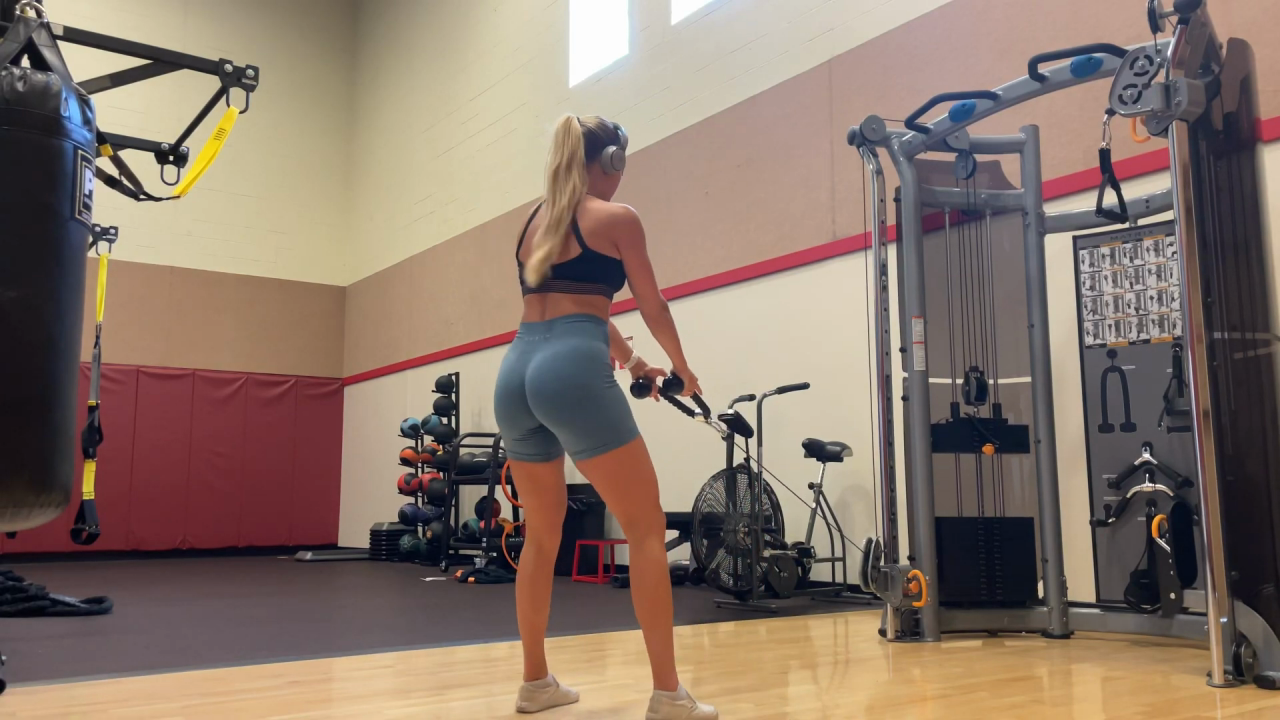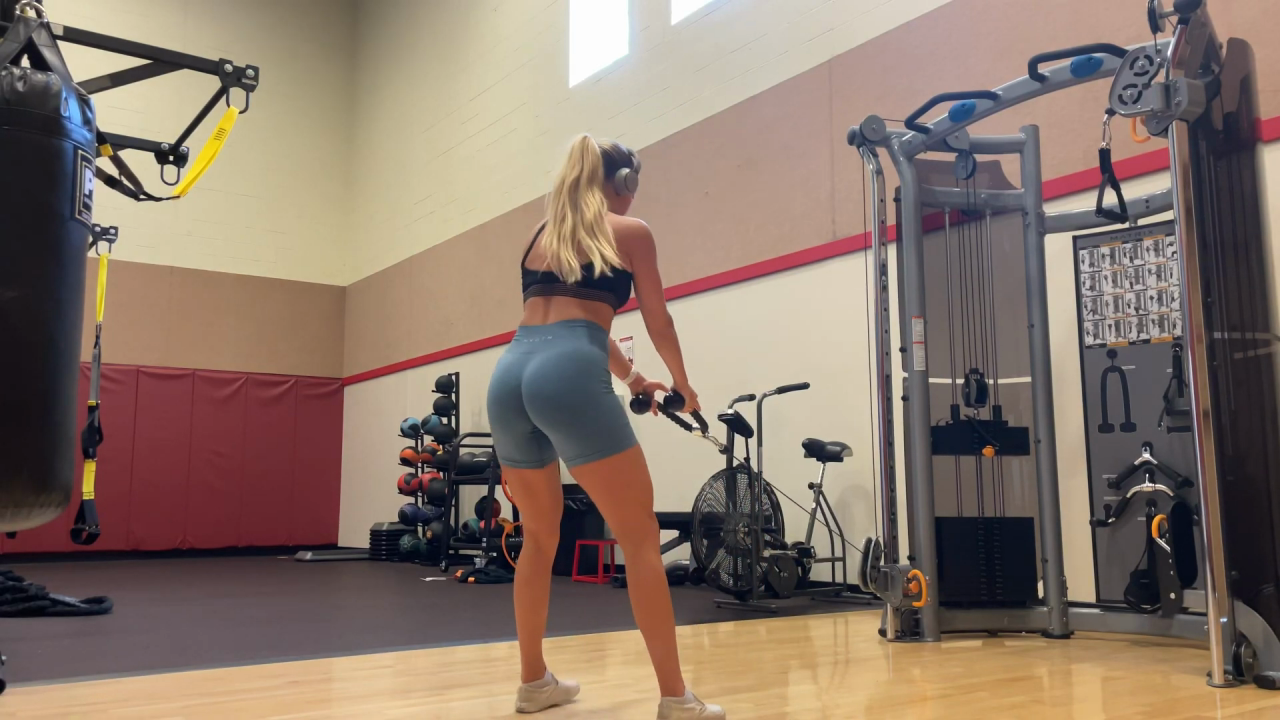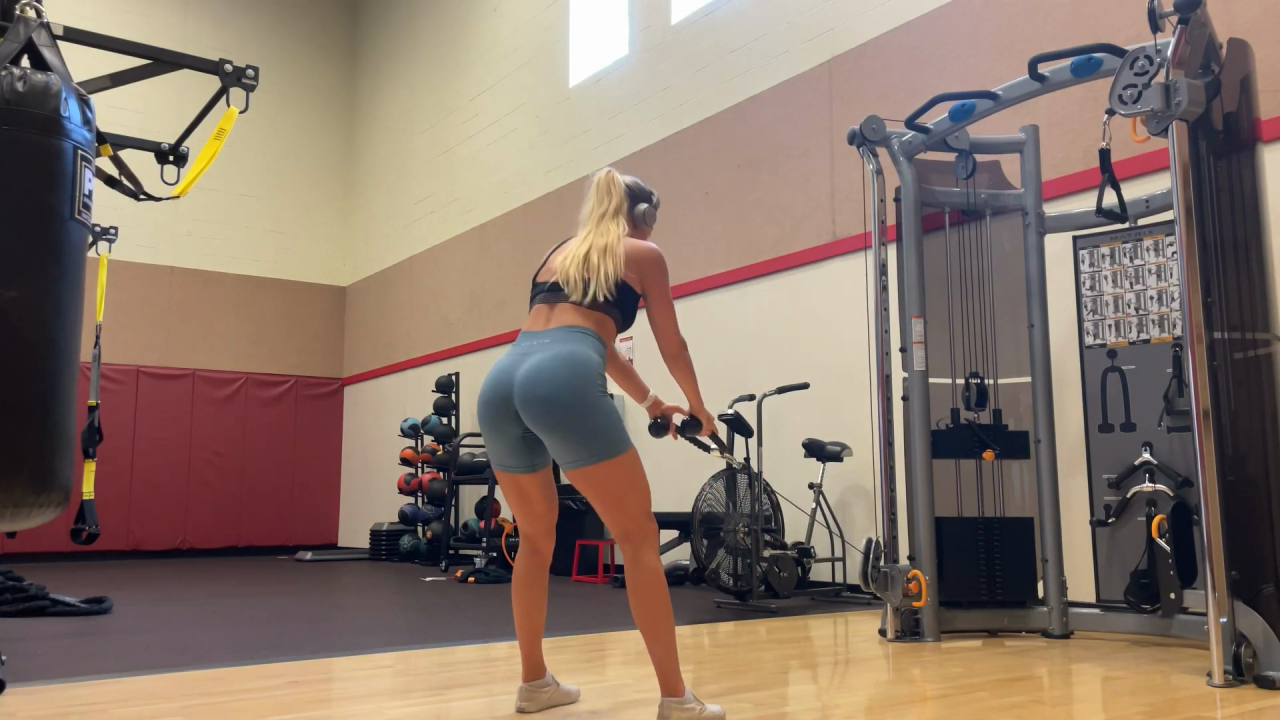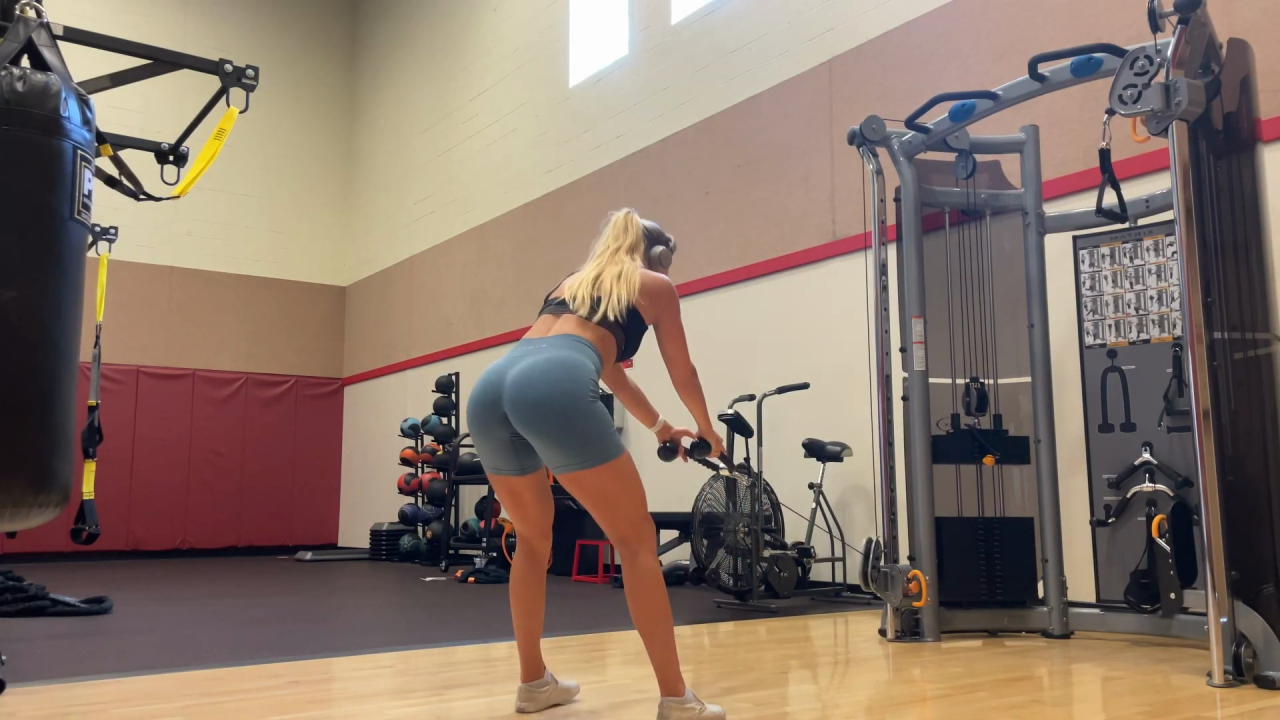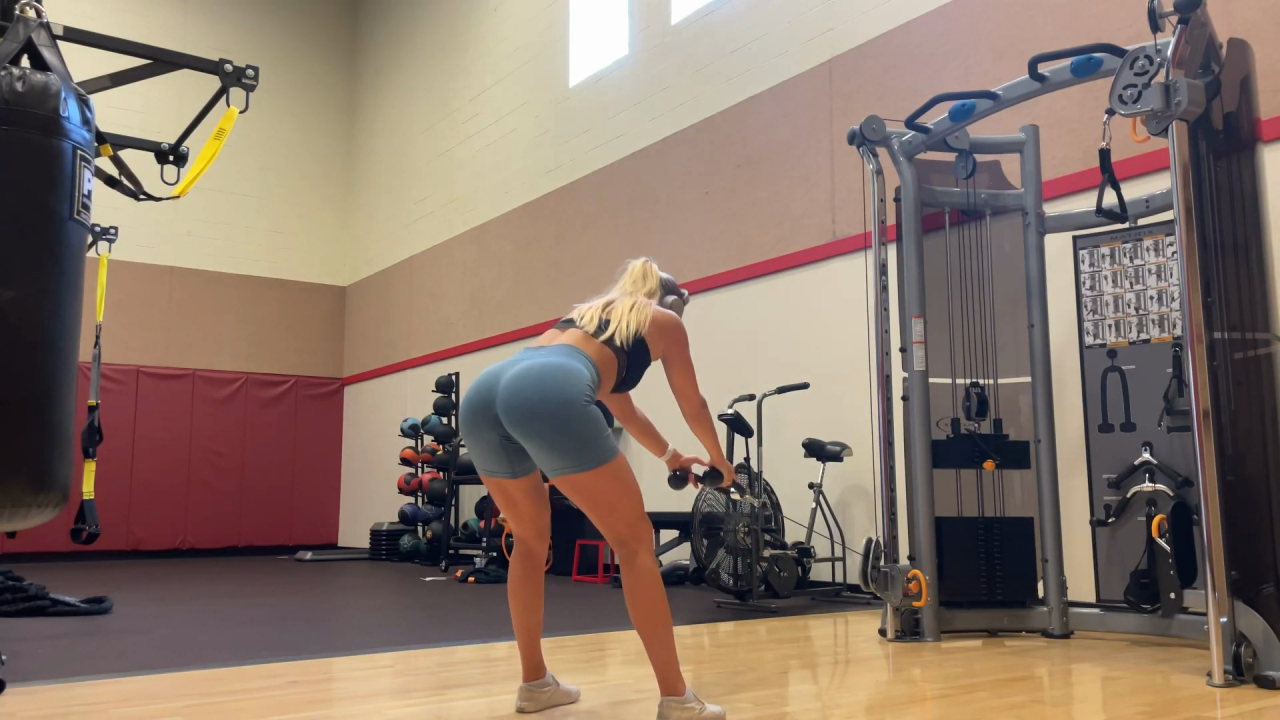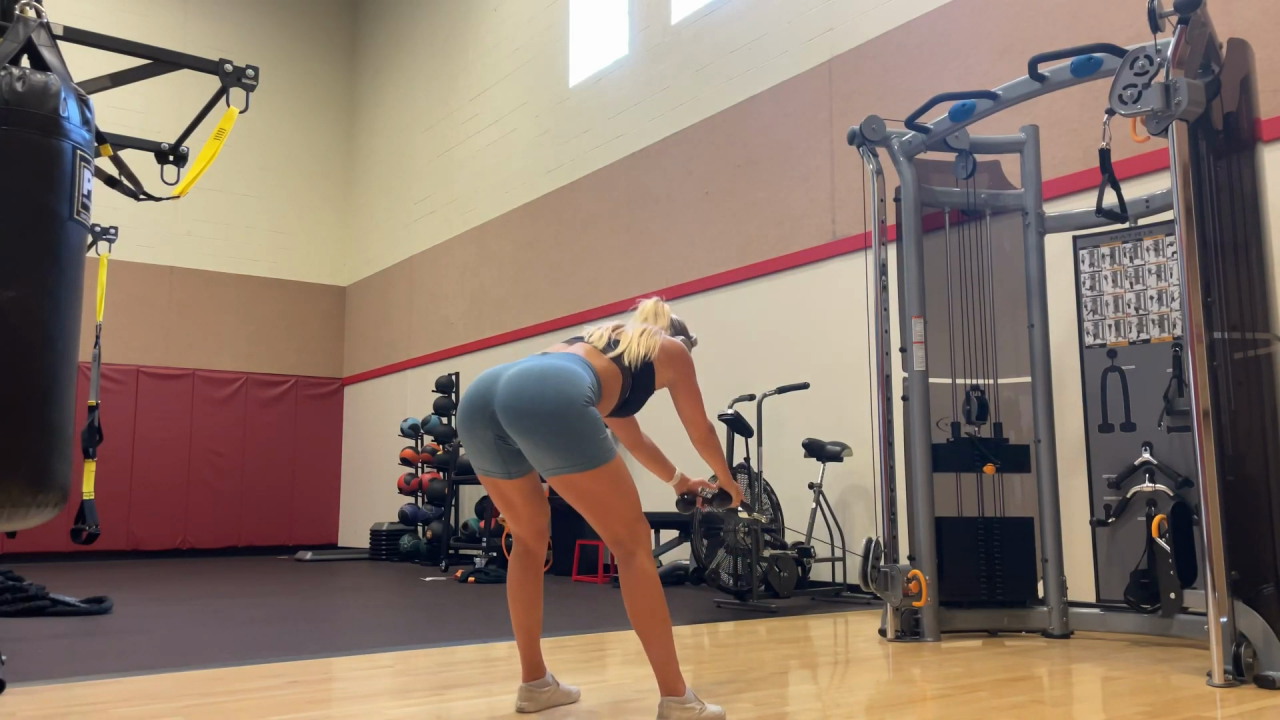
dt=0.2s
person 1, frame 1
left shoulder: (534, 221)
right shoulder: (617, 218)
right elbow: (652, 308)
left wrist: (630, 361)
right wrist: (681, 368)
left hip: (517, 373)
right hip: (573, 375)
left knee: (541, 534)
right knee: (646, 530)
person 1, frame 2
left shoulder: (543, 232)
right shoulder: (630, 231)
right elbow: (658, 322)
left wrist: (632, 376)
right wrist: (681, 383)
left hip: (509, 378)
right hip: (569, 380)
left knee: (539, 537)
right knee: (639, 537)
person 1, frame 3
left shoulder: (560, 254)
right shoulder: (644, 254)
right elbow: (672, 345)
left wrist: (650, 401)
right wrist: (698, 406)
left hip: (500, 384)
right hip: (563, 385)
left knee: (536, 540)
right knee: (638, 538)
person 1, frame 4
left shoulder: (575, 282)
right shoulder: (655, 284)
right elbow: (683, 373)
left wrist: (661, 426)
right wrist: (707, 430)
left hip: (490, 389)
right hip: (555, 391)
left knee: (533, 540)
right knee: (636, 541)
person 1, frame 5
left shoulder: (588, 314)
right shoulder: (664, 320)
left elbow: (621, 406)
right elbow: (693, 406)
left wrist: (670, 455)
right wrist: (719, 459)
left hip: (483, 393)
right hip: (551, 396)
left knee: (531, 539)
right knee: (633, 542)
left ankle: (535, 683)
person 1, frame 6
left shoulder: (600, 339)
right shoulder: (671, 349)
left elbow: (629, 435)
right elbow: (701, 432)
left wrist: (678, 479)
right wrist: (728, 481)
left hip: (479, 396)
right hip: (549, 401)
left knee: (529, 540)
right knee: (631, 543)
left ankle: (534, 682)
